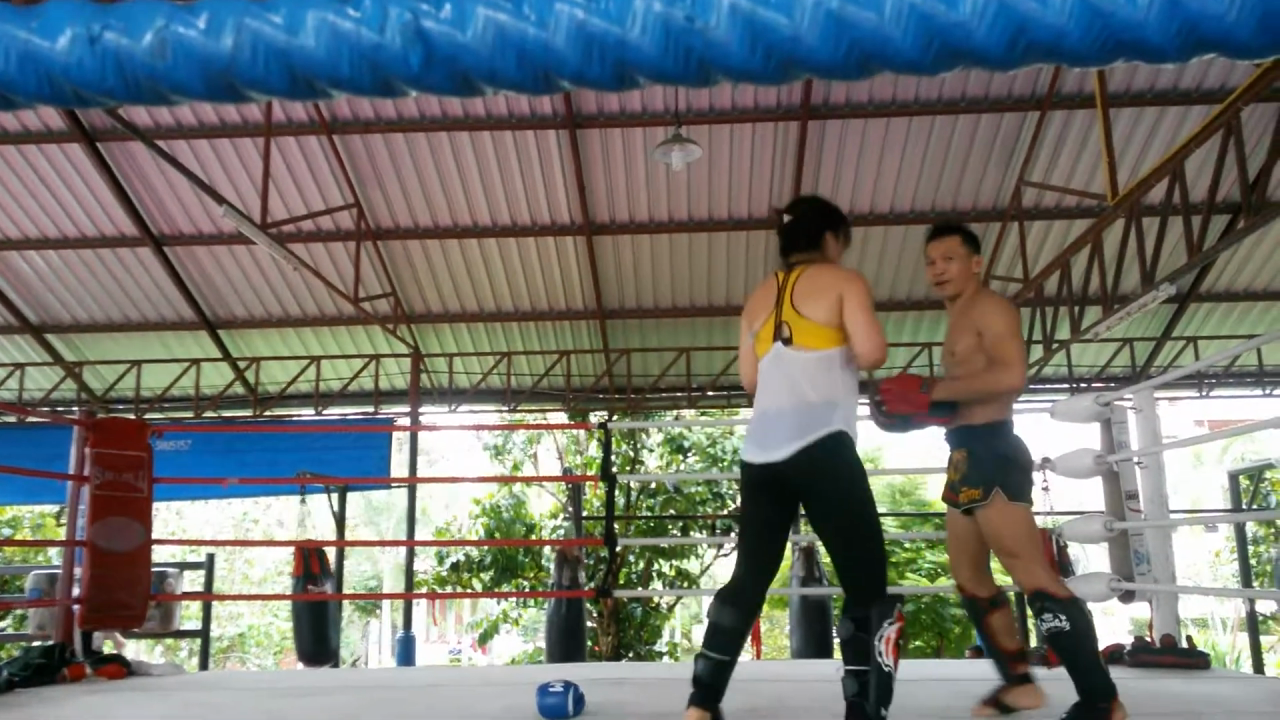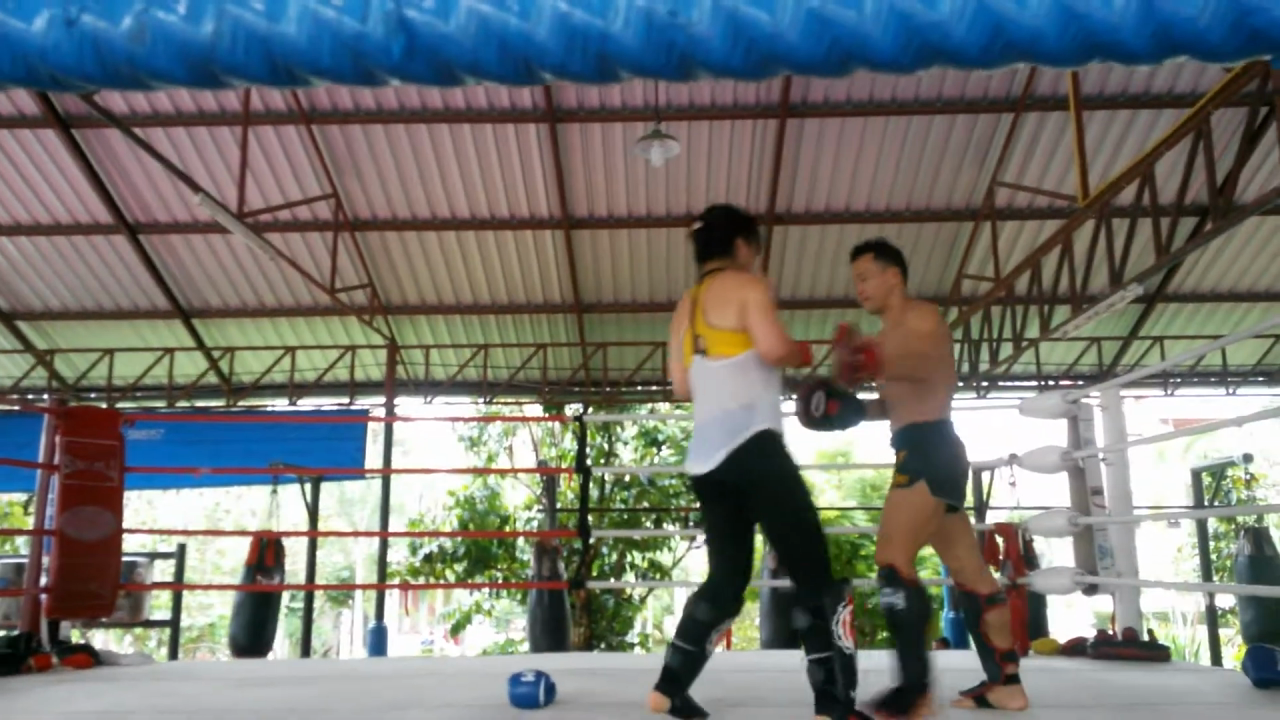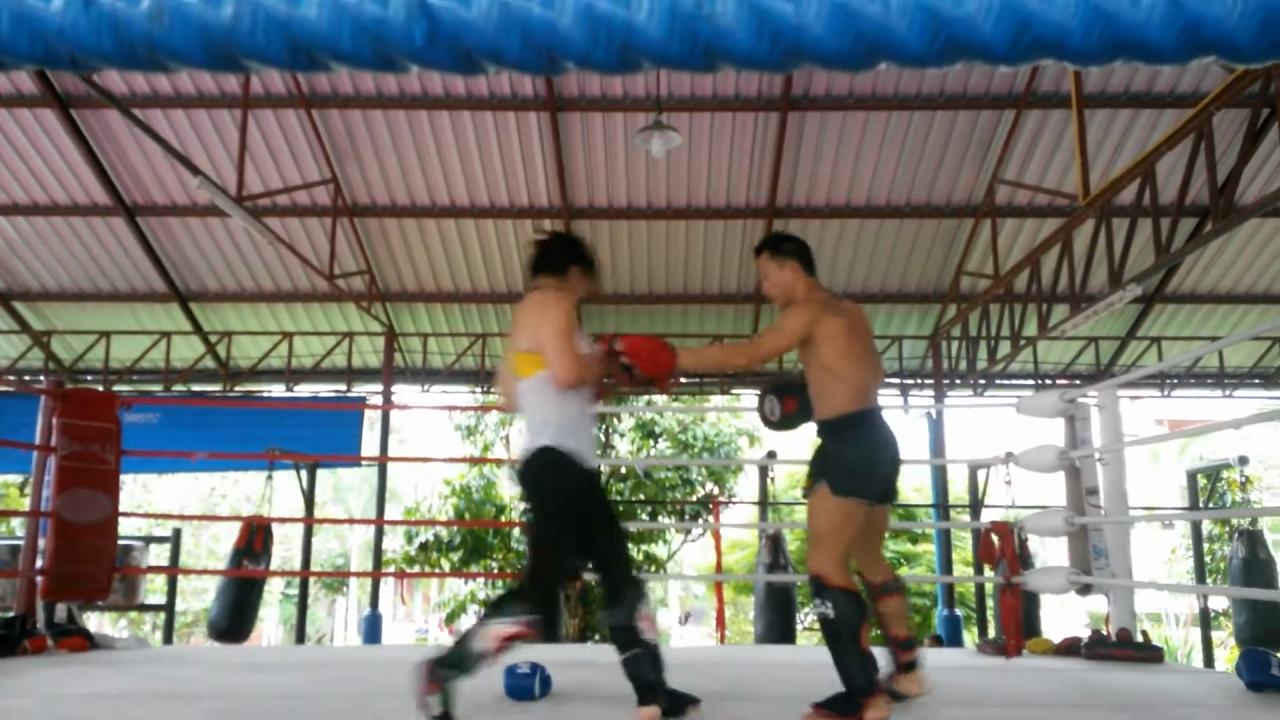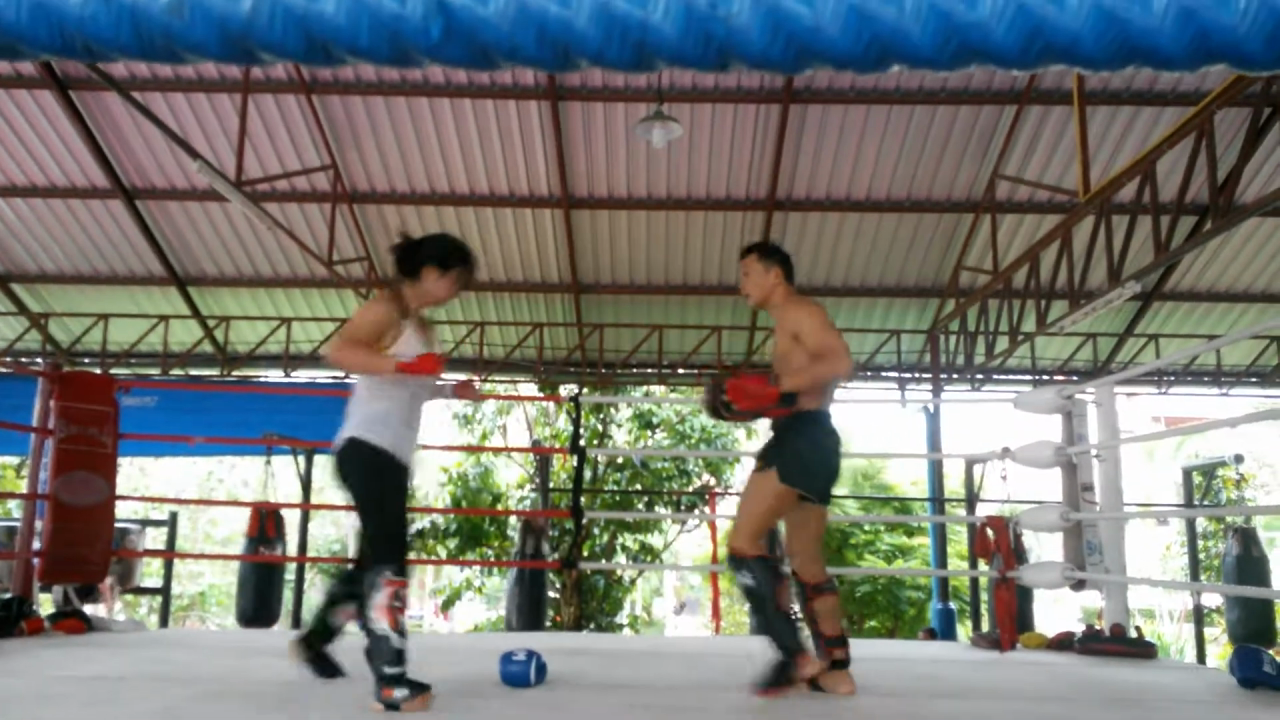
dt=0.5s
person 1, frame 1
left shoulder: (760, 296)
right shoulder: (841, 281)
right elbow: (871, 351)
right wrist: (855, 356)
left hip: (761, 453)
right hip: (820, 448)
left knee: (749, 577)
right knee: (868, 585)
person 1, frame 2
left shoulder: (686, 306)
right shoulder: (747, 286)
right elbow: (773, 347)
right wrist: (798, 353)
left hip: (705, 459)
right hip: (752, 447)
left knee: (725, 578)
right knee: (814, 575)
person 1, frame 3
left shoulder: (526, 318)
right shoulder: (554, 304)
left elbow: (511, 395)
right elbow: (568, 372)
right wrist: (602, 360)
left hip: (569, 466)
right hip: (557, 464)
left knee: (621, 577)
right knee: (540, 590)
right ankle: (443, 670)
person 1, frame 4
left shoulder: (420, 325)
right shoulder: (386, 308)
right elbow: (338, 351)
left wrist: (445, 388)
right wrist: (403, 365)
left hip: (392, 456)
right hip: (368, 451)
left knee: (378, 560)
right knee: (388, 558)
left ankle: (315, 639)
right ankle: (390, 679)
person 2, frame 1
left shoulder: (991, 308)
right shoulder: (961, 320)
left elbow: (1011, 373)
left wrist: (934, 391)
right wrist: (919, 401)
left hip: (989, 452)
right hip: (970, 456)
left knee: (1033, 574)
right knee: (969, 576)
person 2, frame 2
left shoulder: (922, 316)
right shoulder: (894, 331)
left elbow: (925, 364)
left wrist: (878, 364)
right wrist: (852, 407)
left hip: (929, 451)
right hip: (926, 453)
left knee: (893, 559)
right knee: (969, 568)
right ankle: (1006, 681)
person 2, frame 3
left shoulder: (807, 312)
right shoulder: (848, 312)
left elbow: (750, 354)
left wrist: (669, 360)
left hip: (848, 447)
right hip: (873, 440)
left knee: (826, 569)
right knee: (869, 563)
right ankle: (906, 669)
person 2, frame 4
left shoulder: (801, 311)
right shoulder: (792, 322)
left elbow: (842, 362)
left wrist: (777, 388)
right wrist: (759, 399)
left hip: (802, 439)
right hip: (810, 442)
left knee: (743, 542)
right knee: (806, 561)
left ankle: (793, 651)
right ankle: (835, 666)
